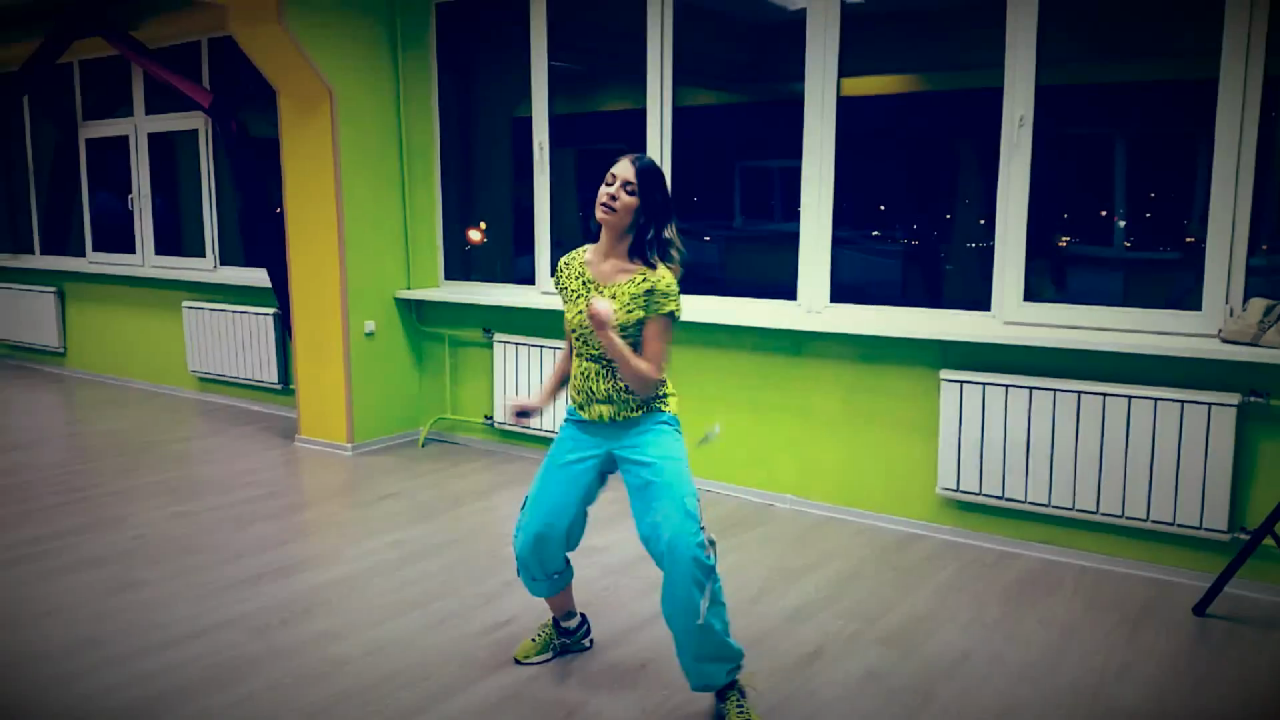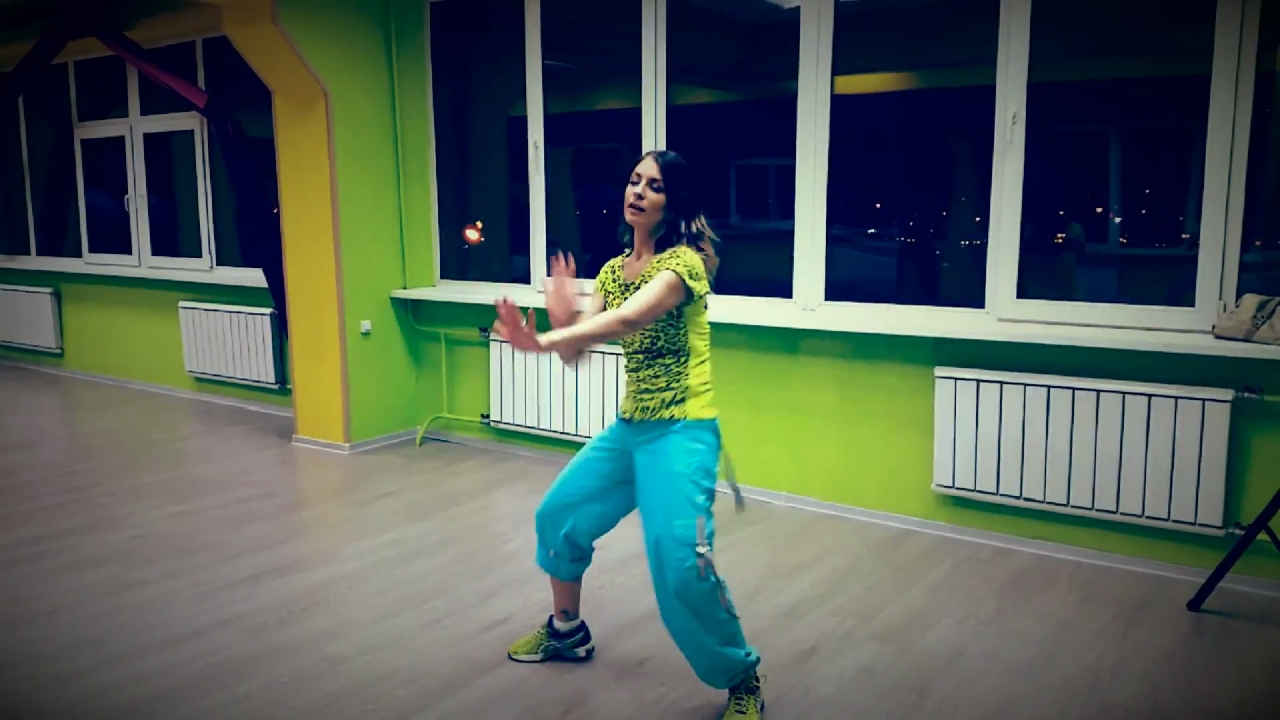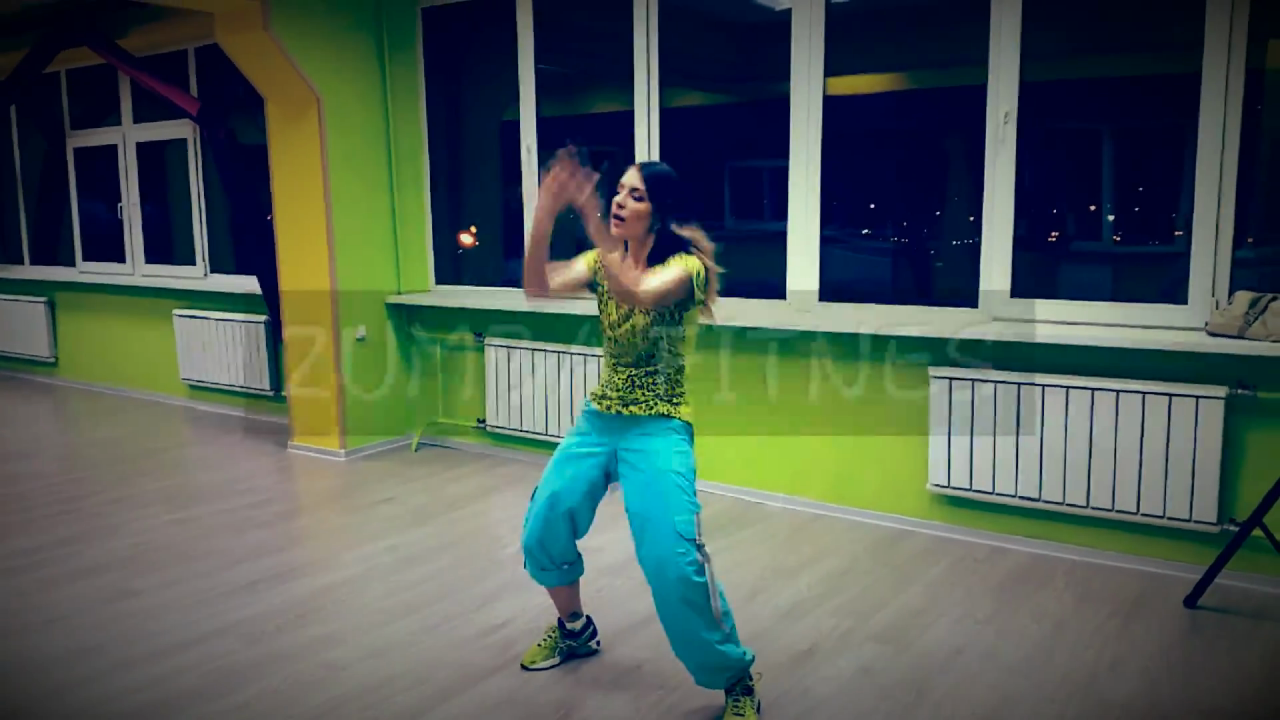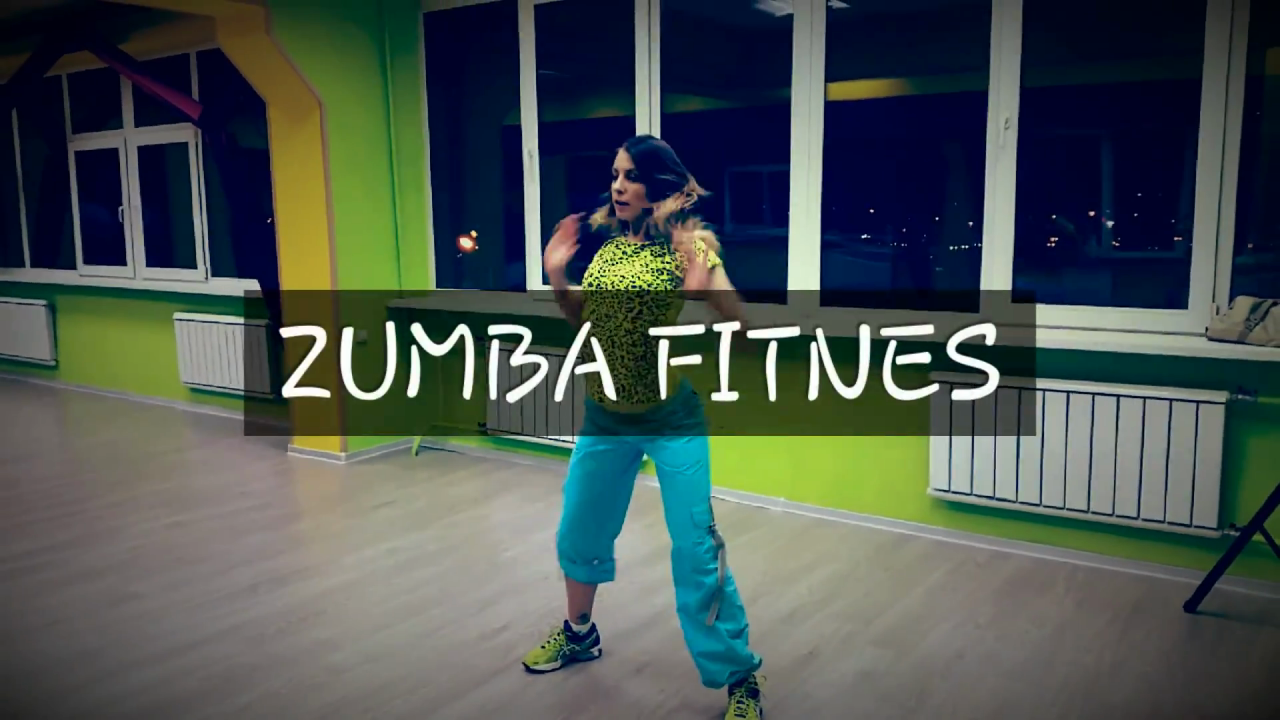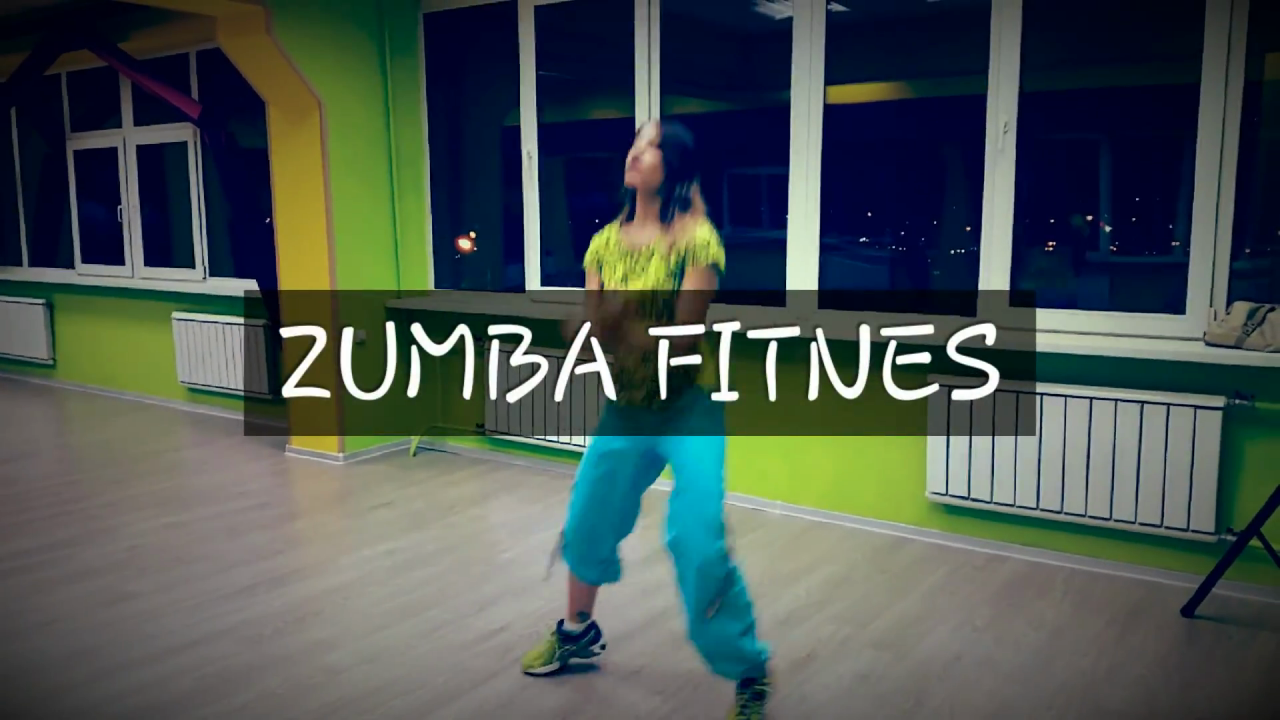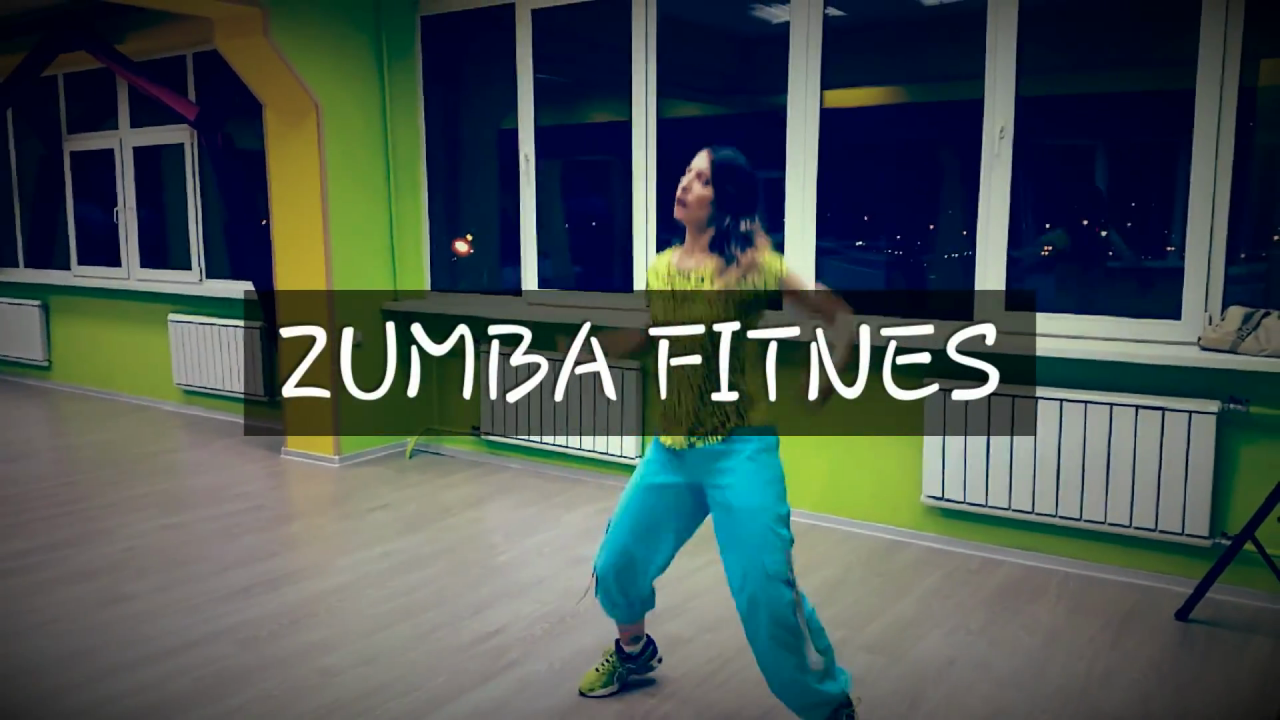
dt=0.5s
person 1, frame 1
left shoulder: (657, 281)
right shoulder: (573, 265)
left elbow: (648, 380)
left wrist: (608, 334)
right wrist: (541, 397)
left hip: (649, 427)
right hip: (582, 428)
left knee: (683, 552)
right knee: (535, 543)
right ankle: (568, 627)
person 1, frame 2
left shoulder: (685, 261)
right shoulder: (612, 269)
left elbow: (624, 319)
right elbow: (576, 354)
left wrist: (541, 342)
right wrist: (559, 309)
left hip: (682, 433)
right hip: (628, 429)
left knee: (681, 565)
right knee: (559, 516)
right ankle: (565, 629)
person 1, frame 3
left shoulder: (685, 268)
right shoulder: (602, 260)
left elbow: (638, 295)
right elbow: (540, 286)
left wrist: (593, 222)
right wrist: (546, 210)
left hip: (658, 432)
right hip: (597, 423)
left knee: (674, 563)
right knee: (543, 534)
right ankle: (575, 629)
person 1, frame 4
left shoulder: (687, 249)
right shoulder: (607, 249)
left elbow: (736, 329)
right elbow: (583, 319)
left wrist: (711, 286)
right wrist: (557, 272)
left hip: (672, 413)
right hip: (605, 414)
left knee: (694, 545)
right knee: (580, 530)
right ankle: (578, 632)
person 1, frame 5
left shoulder: (695, 240)
right shoulder: (605, 243)
left elbow: (687, 338)
right elbow: (585, 329)
left wrist: (623, 330)
right wrist: (592, 322)
left hip: (688, 410)
right hip: (624, 411)
left knee: (698, 543)
right knee: (587, 528)
right ankle: (577, 630)
person 1, frame 6
left shoulder: (751, 263)
right shoulder: (665, 264)
left elbow: (834, 312)
right elbow: (643, 338)
left wrist: (831, 382)
right wrist: (594, 344)
left hip: (742, 451)
right hip: (673, 449)
left knee: (766, 595)
right knee: (618, 568)
right ankle: (633, 651)
